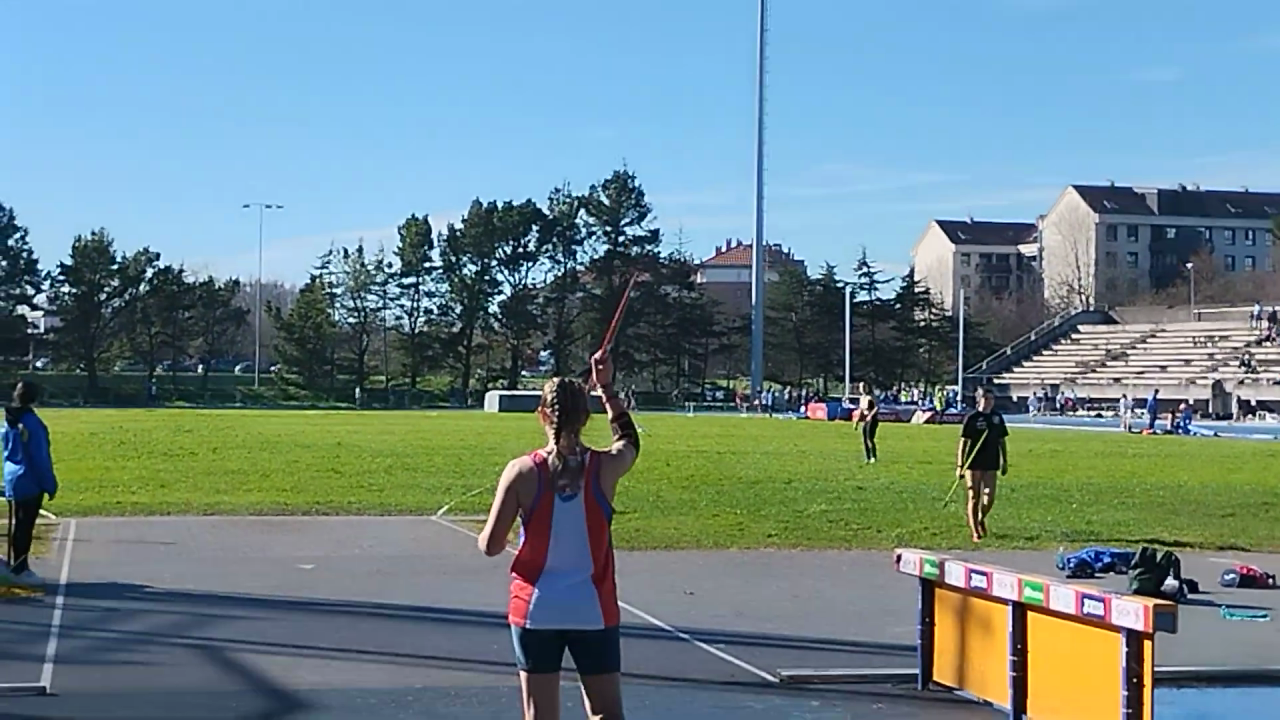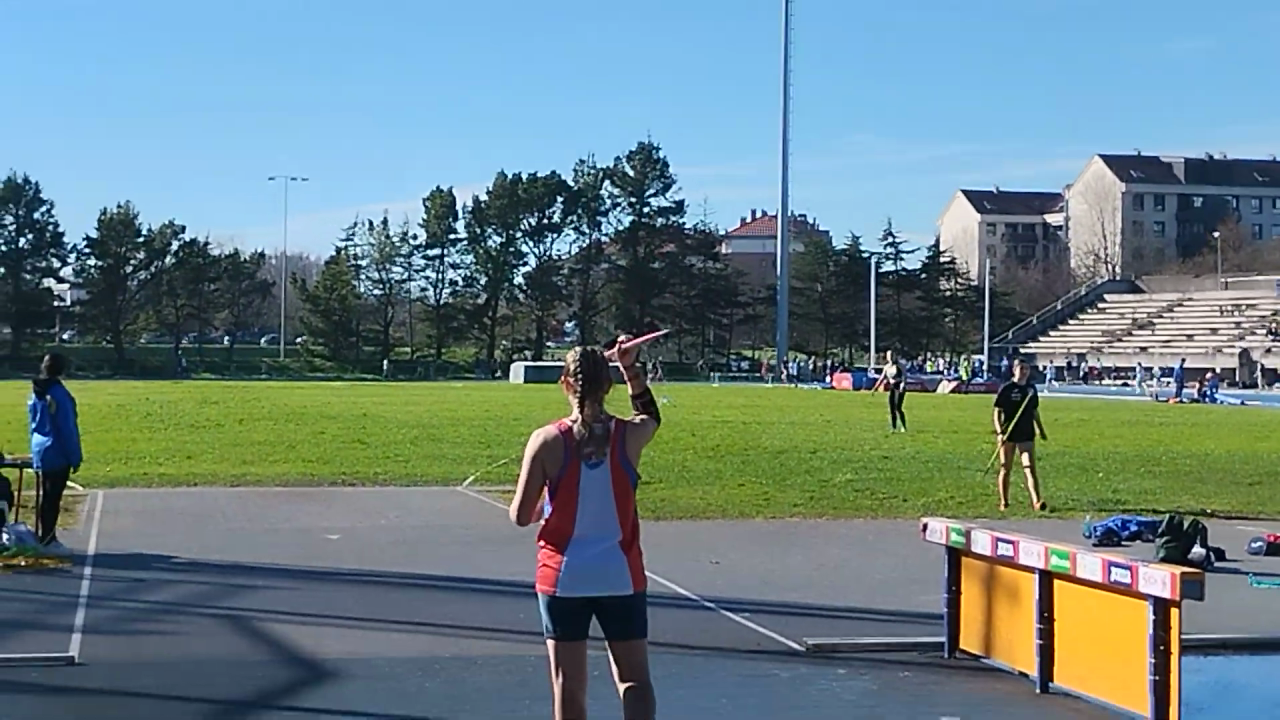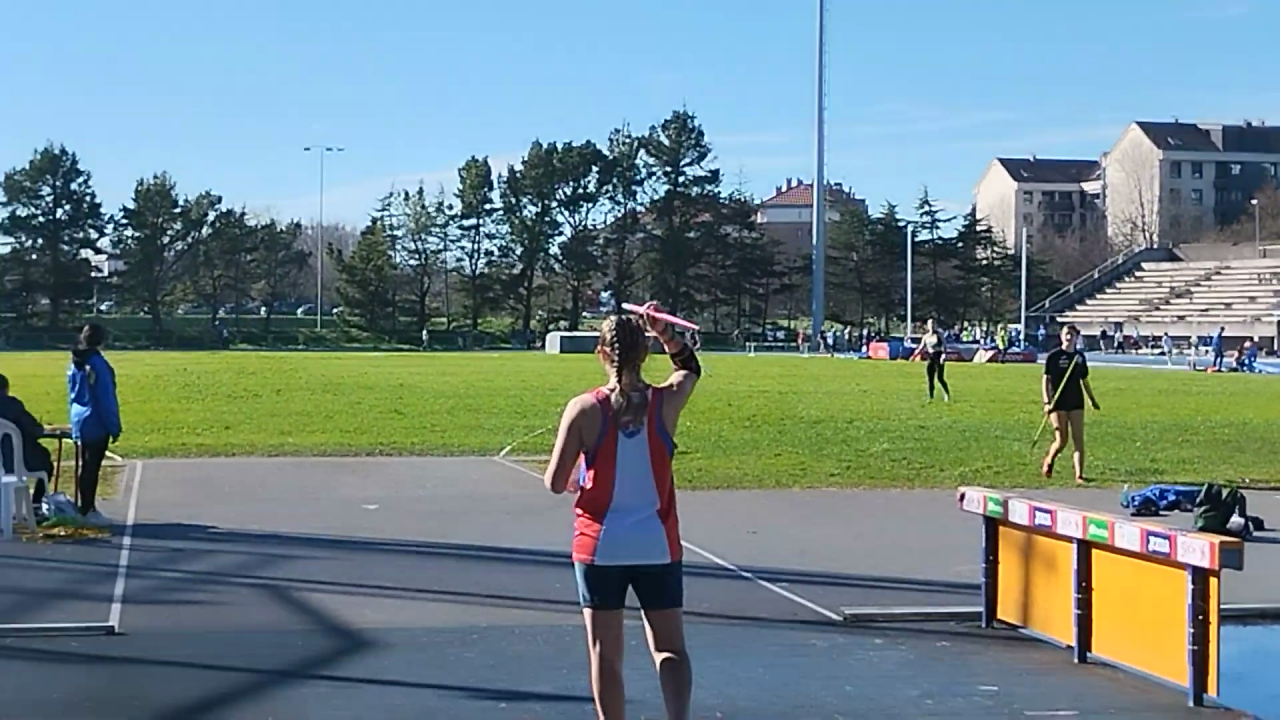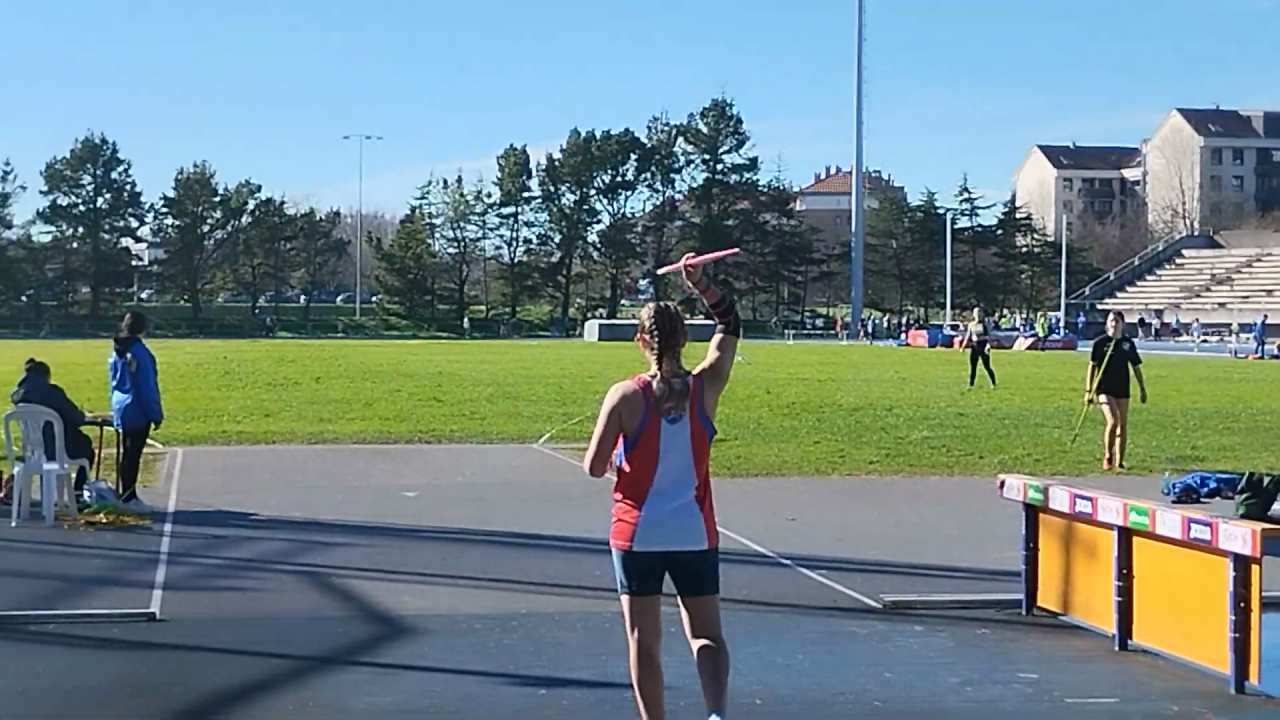
dt=0.2s
person 1, frame 1
left shoulder: (522, 472)
right shoulder: (605, 468)
left elbow: (490, 545)
right elbow: (630, 443)
left wrist: (485, 538)
right wrist: (607, 388)
left hip: (536, 612)
right hip: (593, 612)
person 1, frame 2
left shoulder: (547, 441)
right shoulder: (629, 436)
left elbow: (521, 515)
right elbow: (651, 416)
left wrist: (541, 510)
right wrist: (631, 369)
left hip: (563, 579)
right hip: (620, 577)
left knee: (568, 685)
right knee: (634, 677)
person 1, frame 3
left shoulder: (583, 410)
right shoulder: (665, 404)
left elbow: (555, 483)
right elbow: (690, 368)
right wrist: (663, 333)
left hip: (599, 548)
right hip: (657, 547)
left knee: (605, 654)
right knee: (670, 648)
person 1, frame 4
left shoulder: (625, 395)
right shoulder: (705, 387)
left elbow: (595, 466)
right elbow: (730, 328)
right wrist: (702, 286)
left hip: (637, 534)
right hip: (693, 533)
left knee: (643, 640)
right knee: (706, 632)
person 2, frame 1
right shoulder: (31, 422)
right elbow: (40, 457)
right wrist: (50, 484)
right hip: (30, 482)
left knee: (20, 525)
right knee: (25, 527)
left ankle: (18, 569)
right ankle: (20, 571)
person 2, frame 2
left shoulder: (36, 393)
right shoulder: (59, 394)
left elbow: (33, 423)
right elbow: (67, 429)
right wrist: (75, 457)
left hip: (41, 452)
right hip: (57, 453)
left knee: (47, 497)
right knee: (53, 498)
left ankle: (46, 539)
right ankle: (49, 541)
person 2, frame 3
left shoulder: (76, 363)
right shoulder: (98, 364)
left elbow: (73, 394)
right elbow: (106, 399)
right wrist: (114, 426)
left hip: (80, 421)
right hip: (96, 423)
left knee: (87, 467)
right knee: (92, 468)
left ankle: (86, 509)
right ankle: (88, 511)
person 2, frame 4
left shoulder: (117, 351)
right shoulder: (139, 351)
left elbow: (114, 381)
right elbow: (147, 386)
right wrist: (156, 414)
left hip: (121, 409)
right hip: (137, 411)
left knee: (127, 454)
right knee: (133, 455)
left ankle: (127, 496)
right ankle: (129, 499)
